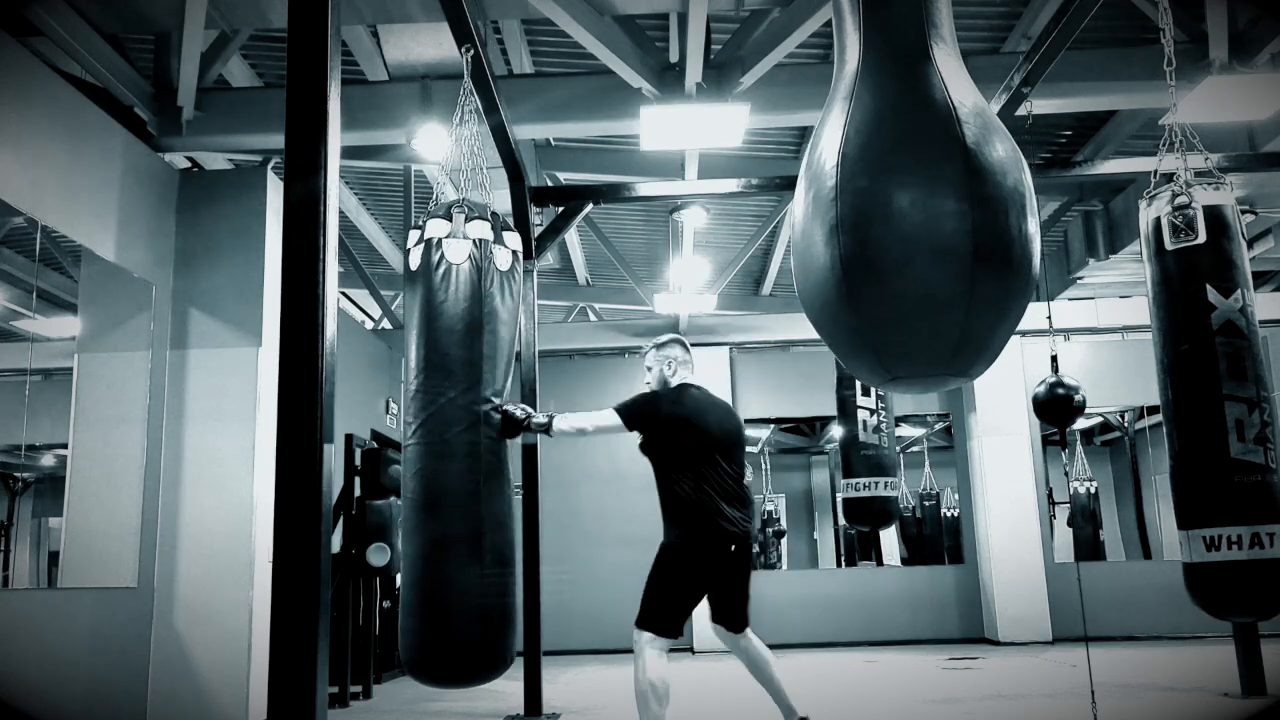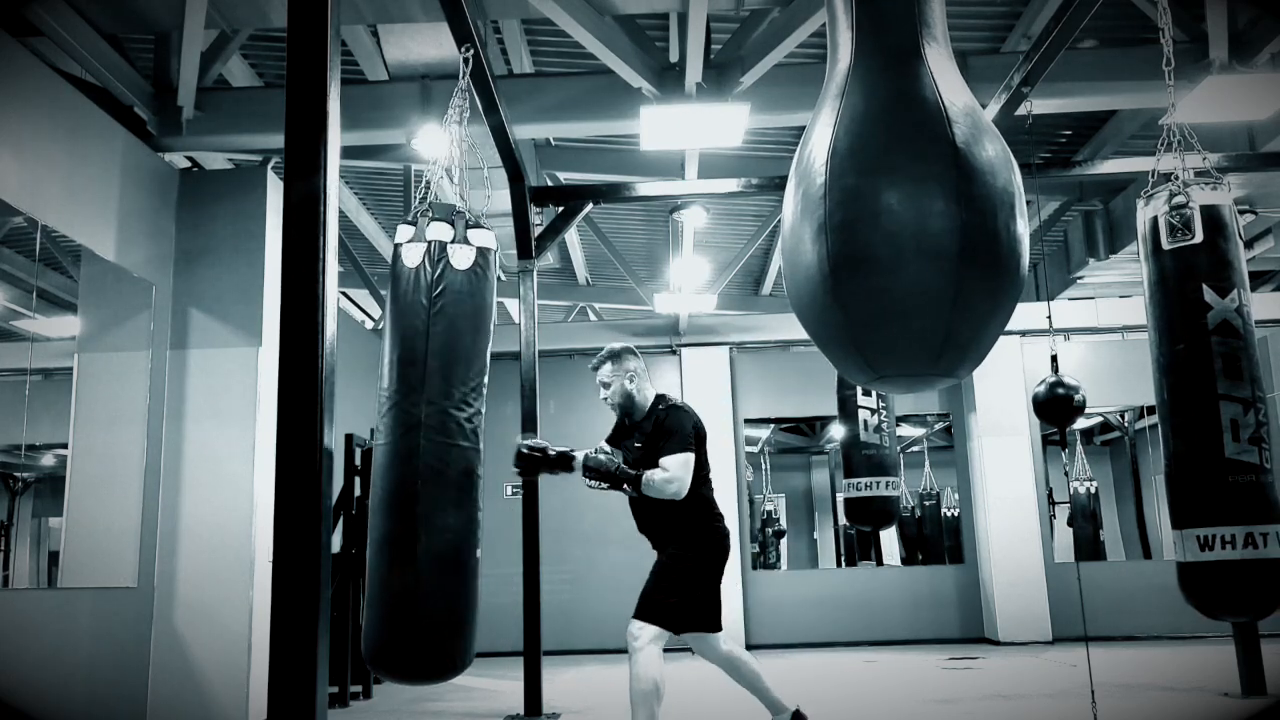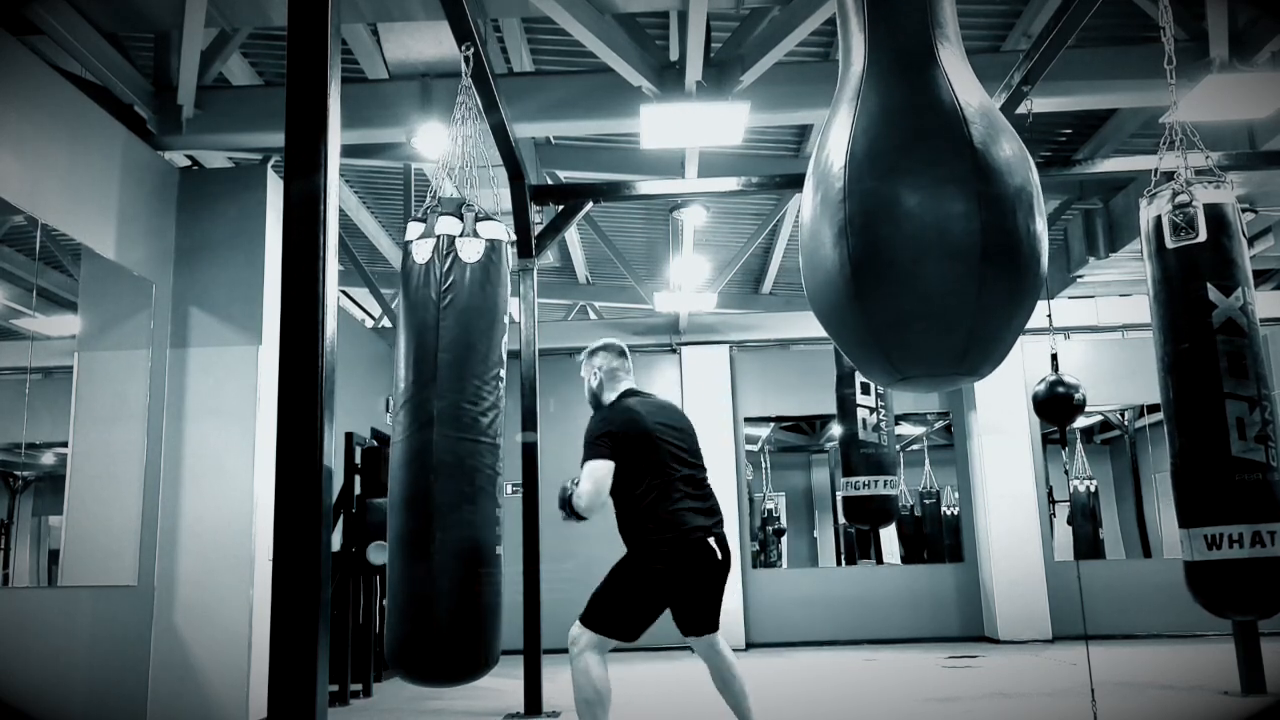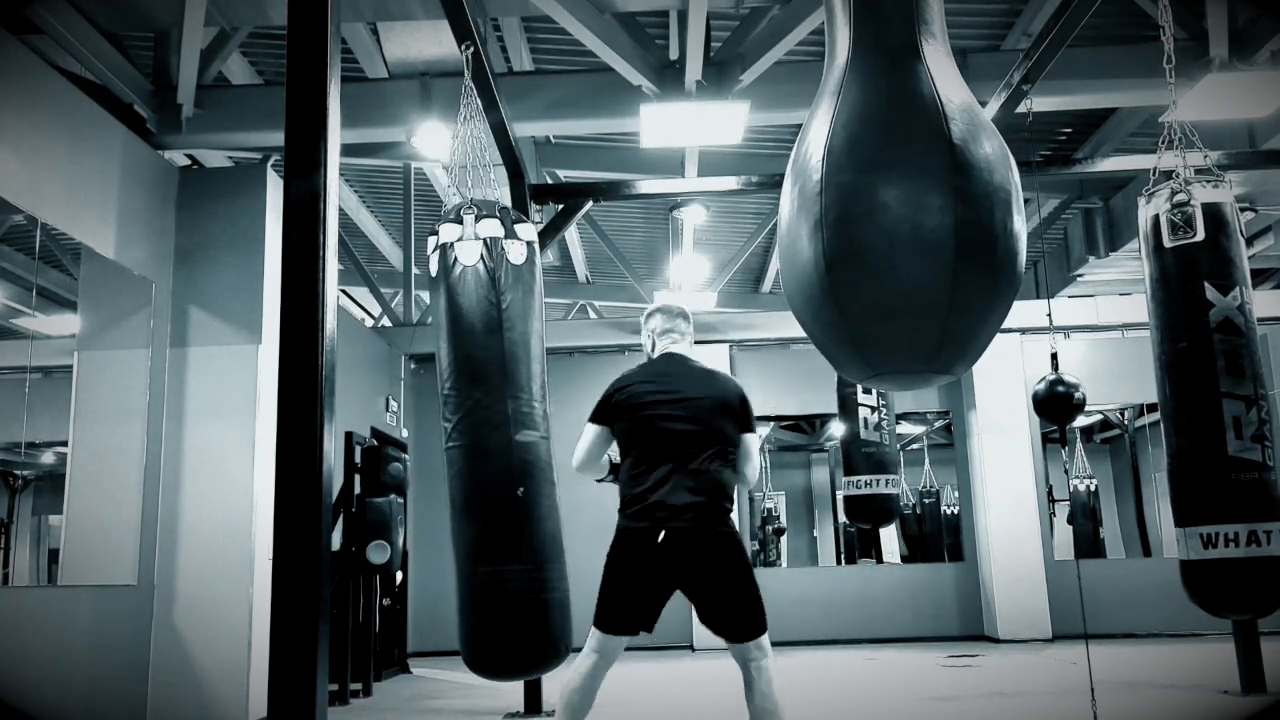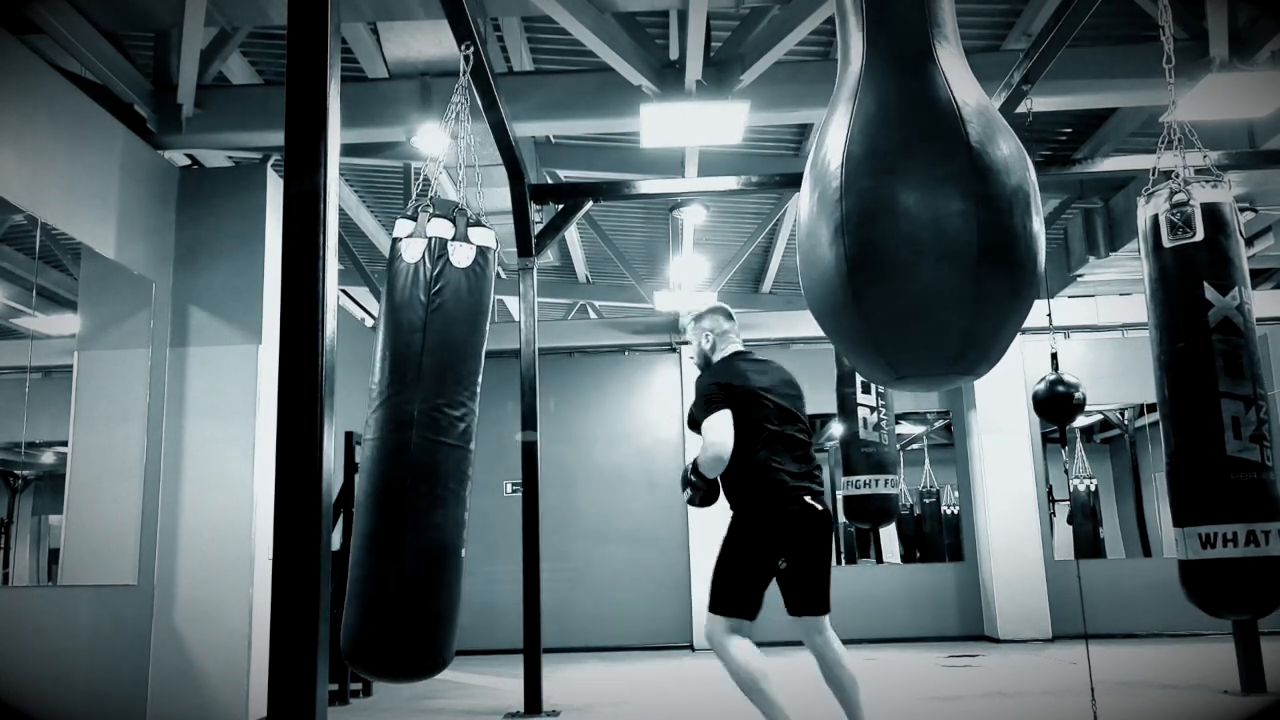
dt=1s
person 1, frame 1
left shoulder: (661, 402)
right shoulder: (726, 411)
left elbow: (592, 423)
left wrist: (533, 421)
left hip: (691, 538)
right hip: (736, 537)
left knee: (649, 643)
right knee: (736, 634)
person 1, frame 2
left shoulder: (673, 416)
right shoulder: (630, 422)
left elbow: (674, 485)
right elbow: (595, 460)
left wrist: (617, 474)
right wrist: (550, 457)
left hip: (695, 544)
right hip: (685, 546)
left knee: (643, 636)
right knee: (707, 643)
person 1, frame 3
left shoulder: (609, 421)
right shoulder: (671, 413)
left elbow: (590, 498)
left wrist: (570, 500)
left hip: (664, 553)
right hip: (709, 549)
left knee: (584, 642)
right knee: (707, 643)
person 1, frame 4
left shoulder: (624, 387)
right shoulder: (729, 390)
left elbow: (582, 463)
right elbow: (749, 474)
left hip: (642, 535)
right hip: (712, 536)
left knee: (600, 650)
right knee: (755, 655)
person 1, frame 5
left shoulder: (714, 380)
right shoulder: (781, 374)
left elbow: (719, 451)
left wrist: (697, 474)
left hip: (763, 517)
right hip: (810, 512)
left knee: (723, 632)
right knee: (816, 631)
